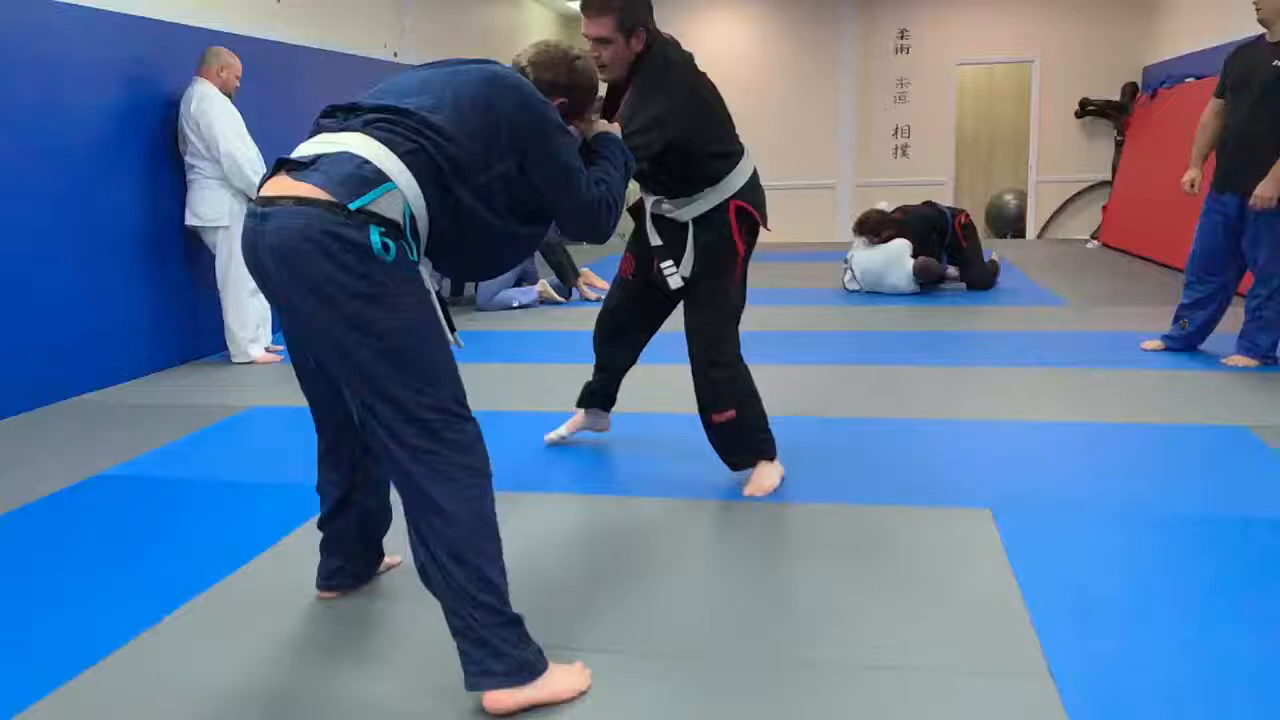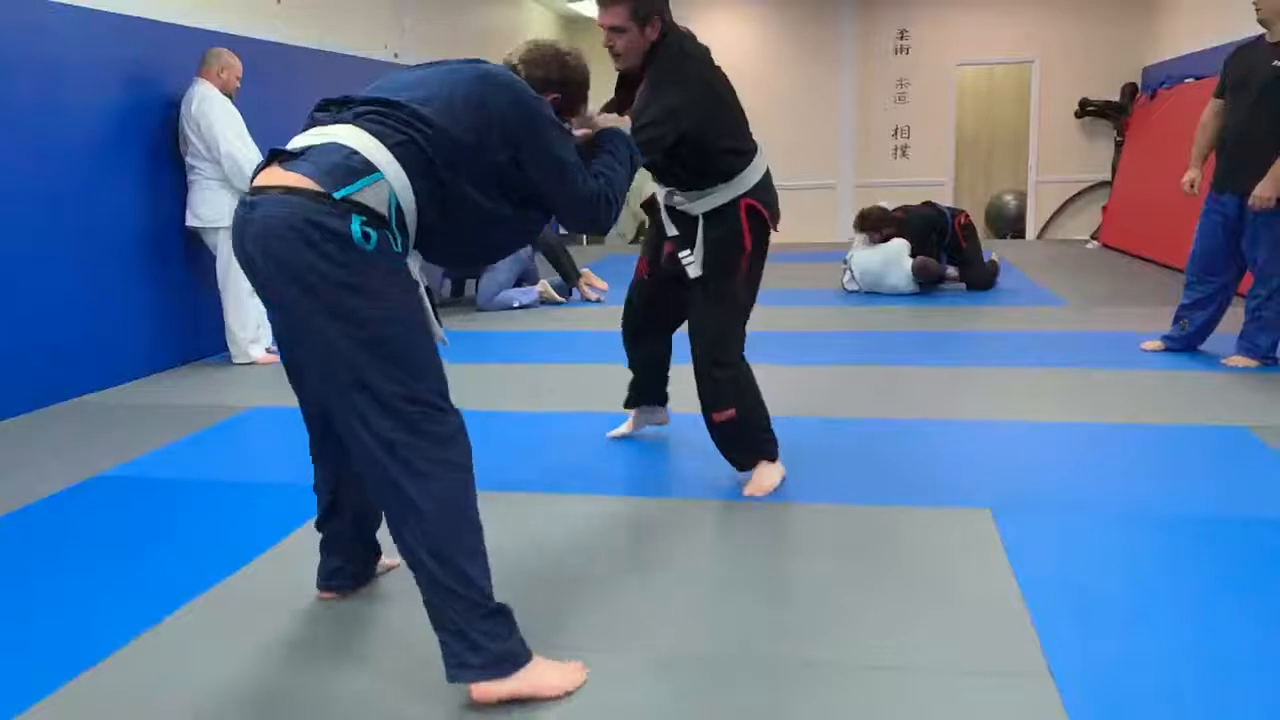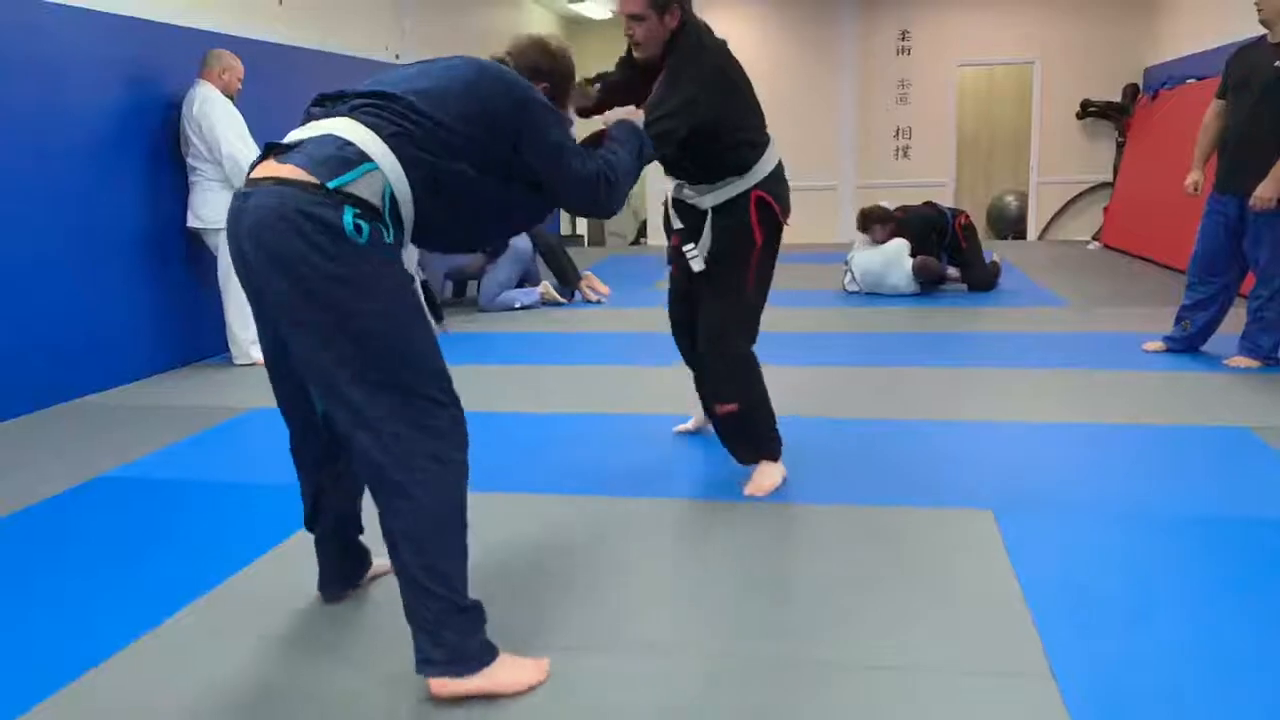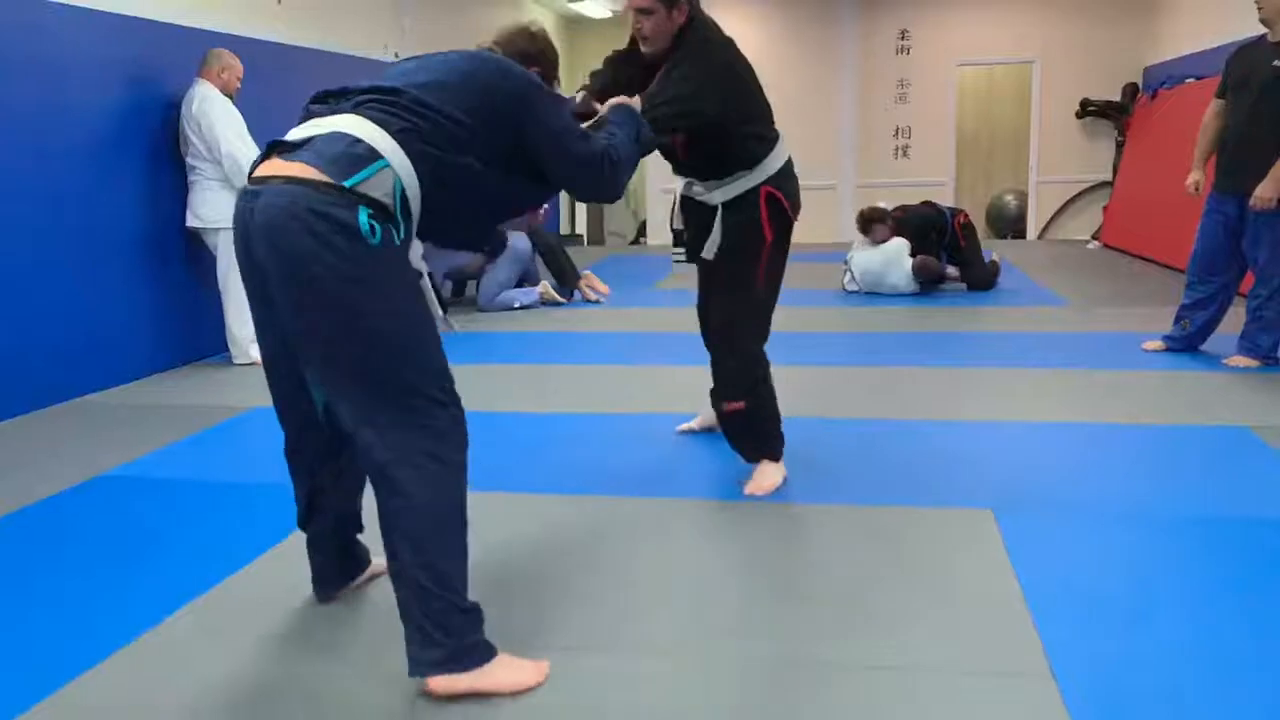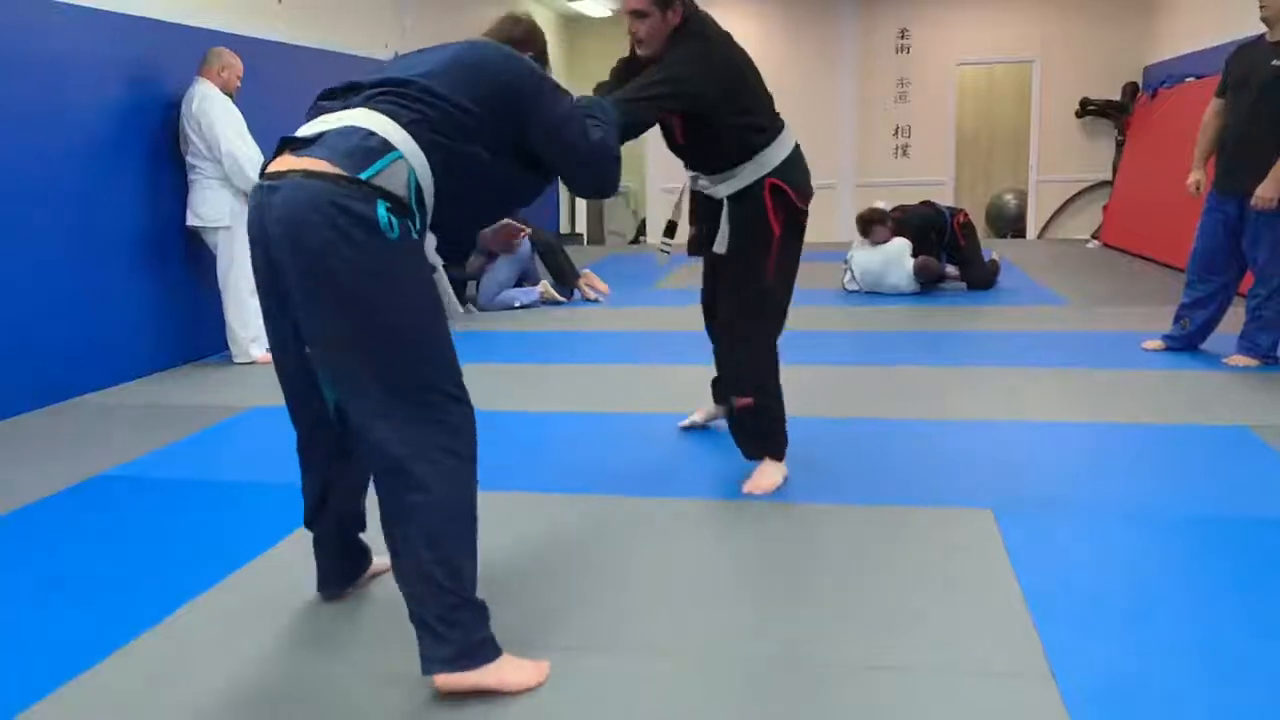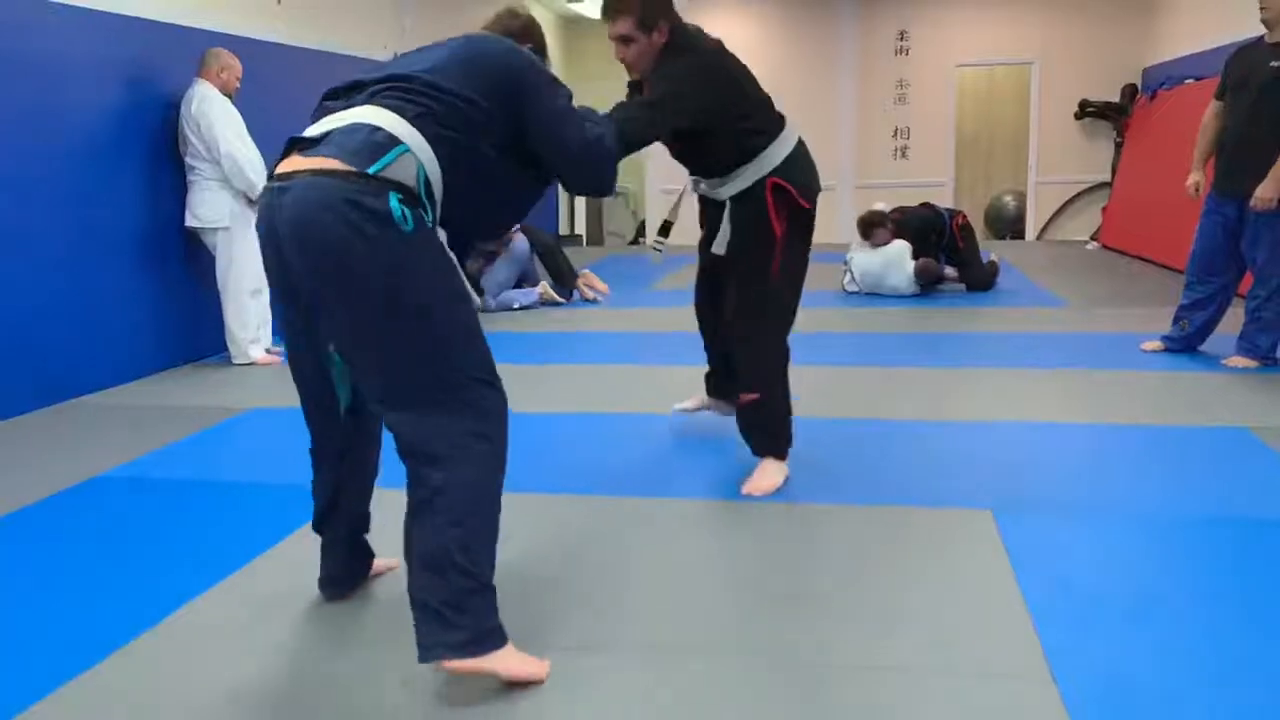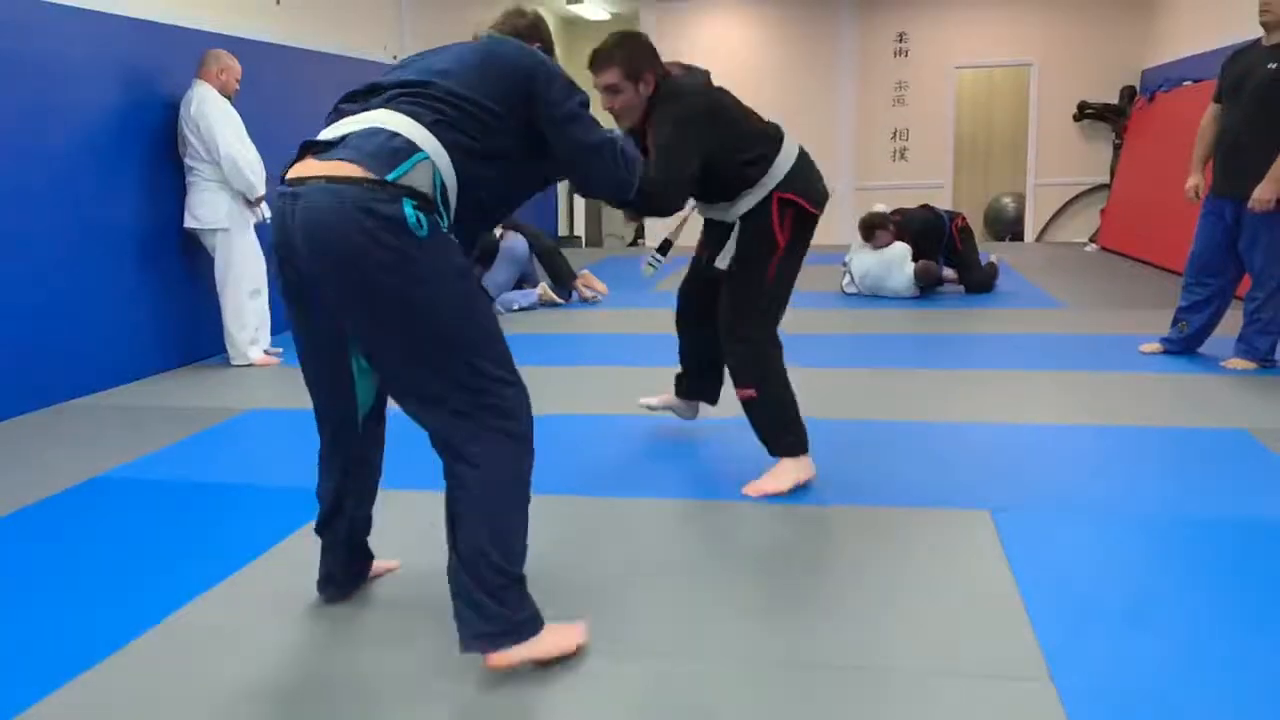
dt=0.1s
person 1, frame 1
left shoulder: (445, 76)
right shoulder: (525, 108)
right elbow: (590, 217)
right wrist: (611, 146)
left hip: (271, 220)
right hip: (341, 237)
left knee: (352, 414)
right knee: (436, 441)
left ankle: (346, 561)
person 1, frame 2
left shoulder: (442, 76)
right shoulder: (516, 104)
right elbow: (590, 211)
right wrist: (617, 142)
left hip: (261, 212)
right hip: (329, 228)
left knee: (341, 411)
right knee: (418, 432)
left ankle: (346, 561)
right ankle: (492, 659)
person 1, frame 3
left shoulder: (432, 76)
right shoulder: (516, 97)
right elbow: (595, 194)
left wrist: (504, 211)
right wrist: (629, 136)
left hip: (257, 205)
right hip: (322, 221)
left knee: (323, 409)
right knee: (418, 429)
left ankle: (341, 567)
right ankle: (453, 655)
person 1, frame 4
left shoulder: (426, 72)
right shoulder: (514, 87)
right elbow: (597, 178)
left wrist: (500, 211)
right wrist: (628, 121)
left hip: (262, 202)
right hip: (331, 220)
left knee: (320, 407)
right knee: (418, 428)
left ankle: (337, 564)
right ankle: (452, 653)
person 1, frame 5
left shoulder: (423, 66)
right shoulder: (517, 74)
right elbow: (596, 173)
left wrist: (473, 233)
right wrist: (597, 112)
left hip: (274, 199)
right hip: (346, 214)
left knee: (327, 402)
right knee: (430, 427)
left ankle: (341, 563)
right ankle: (457, 647)
person 1, frame 6
left shoulder: (426, 64)
right shoulder: (517, 68)
right elbow: (591, 171)
left wrist: (464, 240)
right wrist: (593, 124)
left hip: (283, 200)
right hip: (357, 210)
left knee: (342, 400)
right knee: (460, 413)
left ankle: (344, 564)
right ankle: (464, 633)
person 1, frame 7
left shoulder: (429, 62)
right shoulder: (530, 69)
right elbow: (610, 176)
right wrist: (616, 143)
left hip: (296, 202)
right hip: (373, 213)
left knee: (349, 398)
right knee: (487, 416)
left ankle: (342, 566)
right ankle: (505, 624)
person 2, frame 1
left shoulder: (668, 80)
right shoulder: (635, 61)
right elbow: (611, 122)
left hip: (720, 214)
right hip: (669, 209)
left knee: (712, 343)
right knee: (620, 316)
left ankle: (760, 457)
right ankle: (594, 409)
person 2, frame 2
left shoulder: (683, 72)
right shoulder: (651, 55)
left elbow: (636, 146)
right elbow: (628, 106)
left hip: (733, 211)
right hip: (682, 204)
left knee: (715, 341)
right knee: (642, 312)
left ankle: (761, 456)
right ankle: (648, 404)
person 2, frame 3
left shoulder: (699, 63)
right shoulder: (658, 45)
left elbow: (645, 138)
right elbow: (622, 82)
right wrist: (588, 100)
left hip: (745, 203)
right hip: (699, 199)
left knee: (723, 330)
right knee: (690, 316)
left ankle: (765, 455)
right ankle: (719, 407)
person 2, frame 4
left shoulder: (706, 58)
right shoulder: (663, 41)
left elbow: (645, 125)
right elbow: (622, 70)
right wrist: (588, 97)
left hip: (755, 199)
right hip: (710, 196)
left knee: (736, 326)
right knee: (714, 315)
left ankle: (767, 453)
right ankle: (729, 407)
person 2, frame 5
left shoulder: (696, 53)
right shoulder: (671, 40)
left elbow: (632, 108)
right elbow: (625, 86)
right wrist: (596, 101)
left hip: (767, 189)
right hip: (726, 190)
left knee: (749, 319)
right knee: (719, 307)
left ankle: (769, 454)
right ankle: (728, 399)
person 2, frame 6
left shoulder: (690, 67)
right shoulder: (670, 53)
left elbow: (635, 126)
right elbow: (639, 110)
left hip: (772, 189)
right hip: (731, 191)
left knee: (756, 316)
right knee: (713, 300)
left ankle: (773, 453)
right ankle: (723, 393)
person 2, frame 7
left shoulder: (681, 110)
right shoulder: (668, 92)
left elbow: (661, 193)
right elbow: (637, 158)
left hip: (780, 200)
right hip: (738, 204)
left knee: (744, 325)
right knee: (697, 300)
left ankle: (792, 456)
right ankle: (690, 395)
person 3, frame 1
right shoulder: (1242, 54)
right elbow: (1214, 113)
right wrist: (1196, 165)
right hip: (1226, 186)
right knee: (1206, 266)
right ankle: (1181, 336)
person 3, frame 2
right shoulder: (1242, 55)
right elbow: (1214, 113)
right wrist: (1195, 165)
right hip: (1226, 186)
right knee: (1206, 266)
right ankle: (1181, 336)
person 3, frame 3
right shoulder: (1243, 55)
right elbow: (1216, 114)
right wrist: (1198, 166)
right hip: (1228, 187)
right knee: (1208, 267)
right ankle: (1183, 337)
person 3, frame 4
right shoulder: (1243, 55)
right elbow: (1216, 113)
right wrist: (1198, 166)
right hip: (1228, 186)
right knee: (1207, 266)
right ankle: (1182, 336)
person 3, frame 5
right shoulder: (1243, 54)
right elbow: (1216, 112)
right wrist: (1198, 166)
right hip: (1227, 186)
right knee: (1207, 265)
right ankle: (1182, 335)
person 3, frame 6
right shoulder: (1242, 56)
right elbow: (1215, 114)
right wrist: (1198, 168)
right hip: (1227, 187)
right knee: (1206, 267)
right ankle: (1182, 336)
person 3, frame 7
right shoulder: (1239, 58)
right elbow: (1213, 117)
right wrist: (1197, 171)
right hip: (1224, 190)
right knee: (1204, 269)
right ankle: (1180, 339)
person 4, frame 1
left shoulder: (199, 98)
right shoulder: (210, 101)
right elbow: (231, 152)
left wrist: (253, 188)
right wrist: (258, 189)
left hip: (224, 201)
right hip: (224, 204)
left knee: (252, 273)
right knee: (241, 278)
left ankle: (259, 339)
right ankle: (247, 348)
person 4, frame 2
left shoulder: (199, 99)
right shoulder: (210, 101)
right elbow: (231, 153)
left wrist: (252, 188)
left hip: (223, 202)
right hip: (225, 204)
right knee: (241, 278)
left ankle: (258, 340)
right ankle: (247, 349)
person 4, frame 3
left shoulder: (198, 100)
right shoulder: (211, 102)
right elbow: (231, 153)
left hip: (223, 202)
right hip: (224, 205)
right knee: (241, 279)
left ankle: (257, 340)
right ankle: (247, 350)
person 4, frame 4
left shoulder: (199, 100)
right shoulder: (210, 101)
right elbow: (231, 153)
left hip: (222, 202)
right hip: (224, 204)
right knee: (241, 278)
left ankle: (257, 340)
right ankle: (247, 349)
person 4, frame 5
left shoulder: (200, 98)
right shoulder: (211, 101)
right elbow: (232, 151)
left wrist: (251, 187)
right wrist: (257, 187)
left hip: (223, 201)
right hip: (225, 203)
left knee: (250, 272)
right knee: (241, 277)
left ankle: (257, 339)
right ankle: (248, 348)
person 4, frame 6
left shoulder: (199, 100)
right shoulder: (210, 101)
right elbow: (231, 153)
left wrist: (252, 189)
right wrist: (258, 189)
left hip: (223, 202)
right hip: (225, 205)
left knee: (253, 273)
right knee: (241, 278)
left ankle: (259, 340)
right ankle: (247, 349)
person 4, frame 7
left shoulder: (198, 101)
right shoulder: (209, 103)
right elbow: (231, 154)
left wrist: (250, 191)
right wrist: (256, 190)
left hip: (223, 203)
right hip: (223, 206)
left knee: (250, 274)
right knee: (240, 279)
left ankle: (256, 341)
right ankle: (245, 351)
